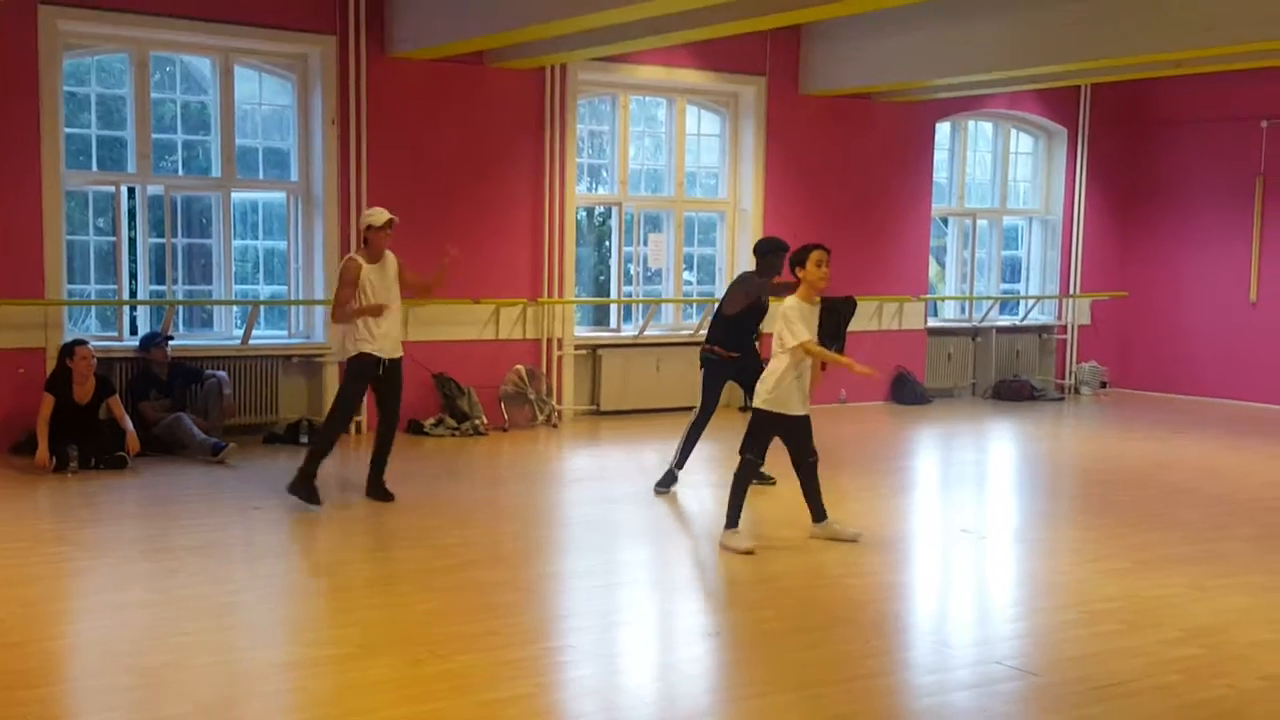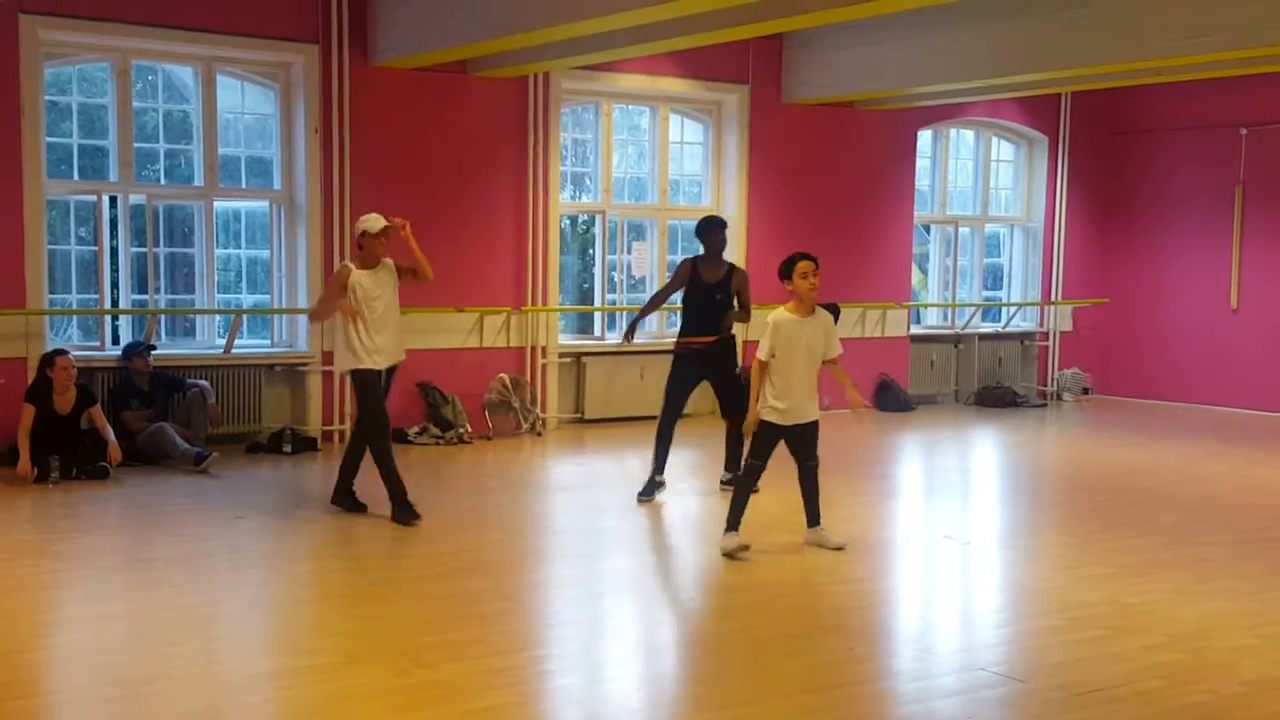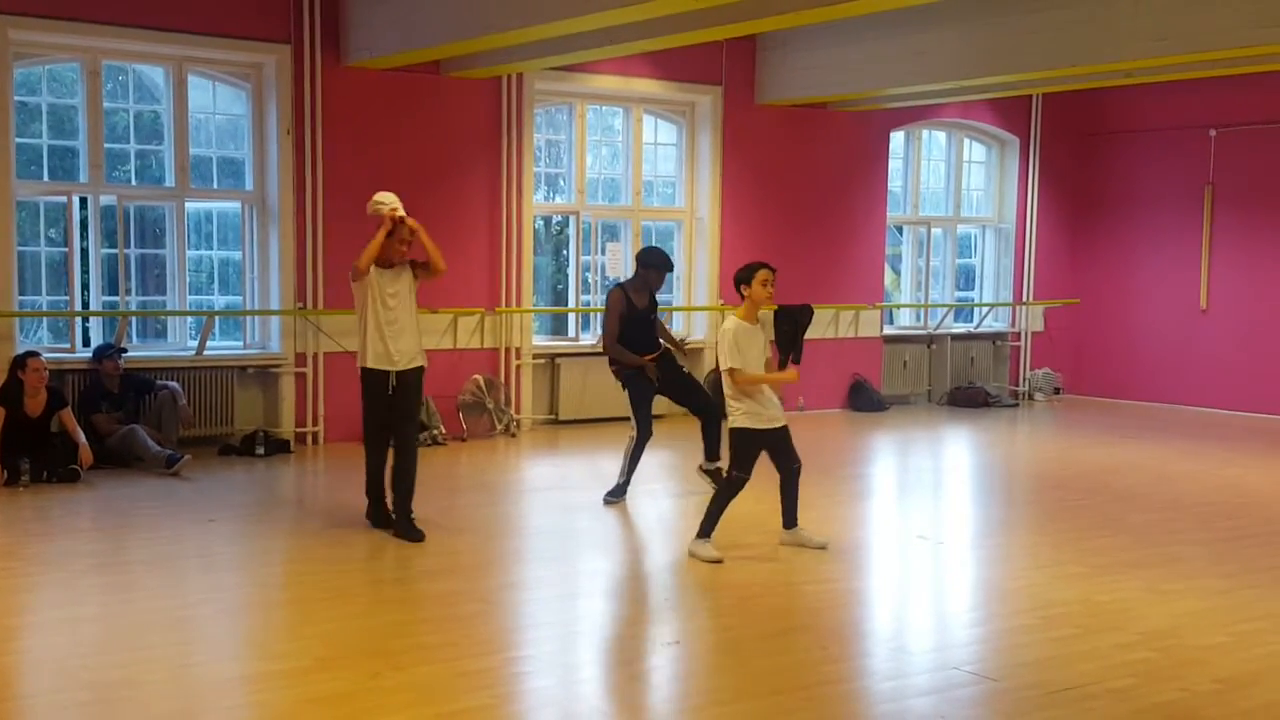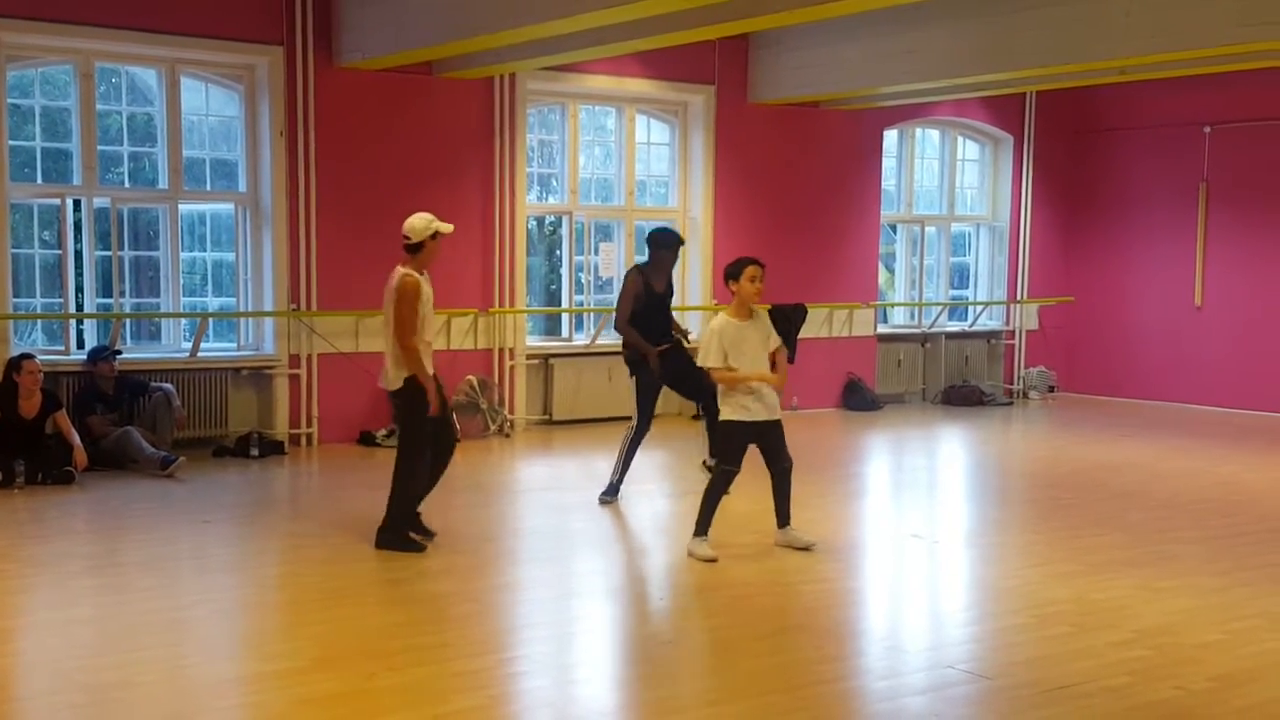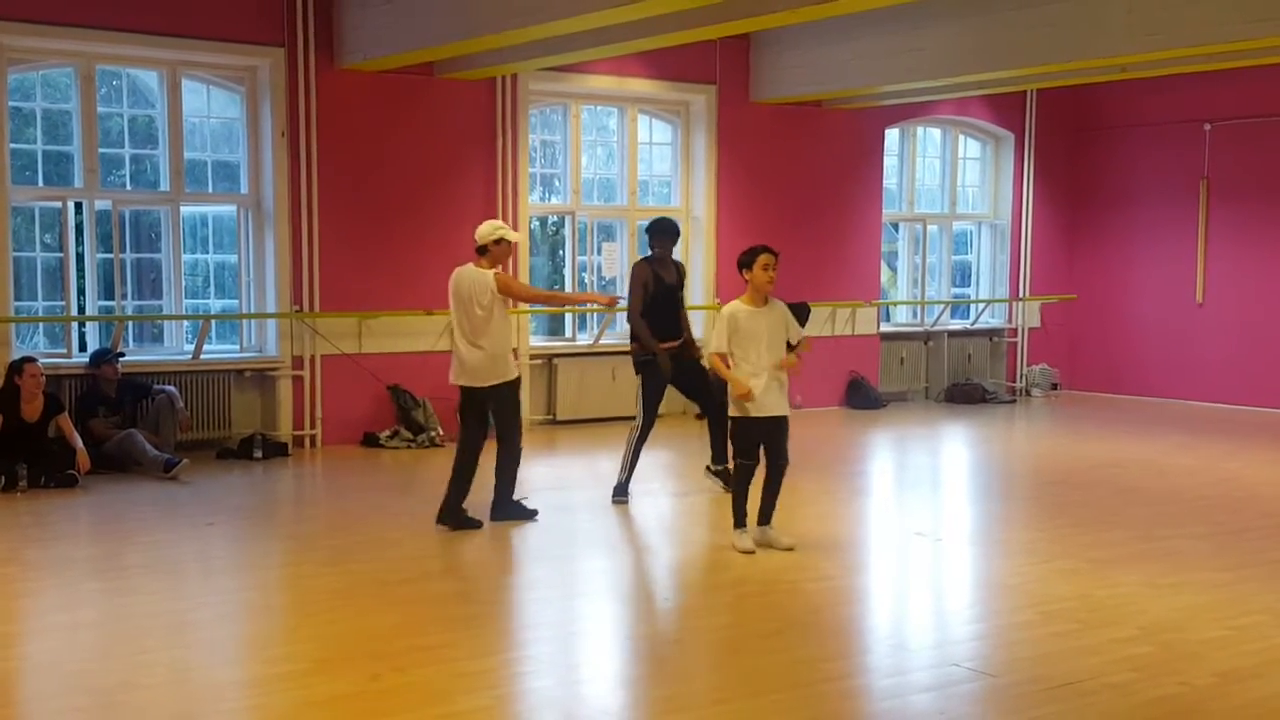
dt=1s
person 1, frame 1
left shoulder: (393, 261)
right shoulder: (353, 266)
left elbow: (421, 290)
right elbow: (337, 315)
left wrist: (445, 268)
right wrist: (363, 311)
left hip: (391, 351)
right hip: (362, 350)
left knee: (389, 418)
right knee: (342, 413)
left ankle: (376, 480)
right ankle: (306, 476)
person 1, frame 2
left shoulder: (391, 268)
right shoulder: (346, 273)
left elbow: (427, 276)
right elbow: (314, 315)
left wrist: (408, 238)
right wrist: (337, 305)
left hip: (388, 359)
right hip: (363, 362)
left knee: (367, 426)
right knee: (380, 428)
left ankle: (343, 490)
right ankle: (400, 501)
person 1, frame 3
left shoulder: (411, 269)
right shoulder: (363, 274)
left elbow: (440, 268)
right elbow: (362, 264)
left wrist: (417, 228)
right wrist: (386, 225)
left hip: (410, 365)
right hip: (375, 366)
left knee: (406, 441)
right knee: (376, 441)
left ankle: (403, 516)
right ankle: (376, 505)
person 1, frame 4
left shoulder: (419, 276)
right shoulder: (408, 282)
right elbow: (406, 341)
right wrist: (429, 387)
left hip: (422, 373)
right hip: (410, 377)
left knee: (444, 442)
right knee: (414, 453)
left ankle: (407, 512)
right ankle: (392, 530)
person 1, frame 5
left shoulder: (458, 276)
right shoulder: (496, 280)
right elbow: (544, 297)
right wrist: (592, 298)
left hip: (467, 372)
right hip: (498, 372)
left knee: (470, 441)
right knee: (509, 439)
left ankle: (453, 508)
right ankle: (504, 504)
person 2, frame 1
left shoulder: (815, 306)
right shoulder: (791, 307)
right elbow: (808, 348)
left wrist: (814, 376)
right wrist: (848, 363)
left hip: (797, 401)
right hip: (773, 399)
left knee: (807, 460)
right knee: (751, 461)
left ankle: (820, 522)
right ankle: (730, 529)
person 2, frame 2
left shoulder: (825, 320)
right shoulder: (776, 320)
left elbow: (832, 362)
right elbow: (759, 364)
left wrist: (850, 390)
right wrist: (753, 407)
left hip: (807, 412)
right hip: (772, 411)
left knee: (809, 468)
right knee: (753, 469)
left ankle: (814, 528)
right ankle: (731, 532)
person 2, frame 3
left shoulder: (759, 326)
right shoulder: (730, 329)
right elbow: (736, 377)
left wrist: (778, 382)
right wrist: (779, 377)
left hip: (771, 414)
right hip: (745, 419)
left knee: (791, 467)
right knee: (736, 479)
left ankle: (790, 530)
right ankle: (701, 539)
person 2, frame 4
left shoulder: (762, 318)
right shoulder: (719, 326)
left elbow: (778, 349)
right elbow: (717, 374)
left wrist: (780, 379)
right wrist: (760, 376)
left hip: (767, 409)
right hip: (735, 412)
left knee: (782, 465)
right knee: (724, 473)
left ankle: (783, 529)
right ankle: (698, 537)
person 2, frame 5
left shoulder: (780, 309)
right shoulder: (731, 312)
left elbow: (800, 341)
right elbow: (715, 357)
left wrist: (794, 357)
right wrist: (734, 381)
left hip: (777, 404)
right hip: (745, 406)
left knee: (778, 464)
right knee: (745, 467)
left ankle: (764, 527)
right ankle: (740, 529)
person 3, frame 1
left shoulder: (761, 285)
right shoulder: (748, 282)
right elbow: (775, 289)
left wrist: (751, 329)
left hip: (745, 356)
right hip: (717, 356)
right knee: (705, 410)
right ankle: (673, 470)
person 3, frame 2
left shoulder: (737, 276)
right shoulder: (688, 267)
left elbow: (746, 314)
right elbow: (663, 295)
left wrist: (733, 315)
right wrist: (636, 320)
left hip: (721, 350)
right hip: (688, 351)
left knee: (737, 413)
right knee: (669, 413)
left ankle: (730, 474)
right ankle: (656, 477)
person 3, frame 3
left shoulder: (649, 292)
right shoulder: (617, 296)
right elbow: (609, 345)
left wrist: (673, 343)
right wrist: (643, 364)
left hip: (662, 361)
right hip: (633, 369)
left knee: (710, 409)
right knee: (642, 429)
left ankle: (710, 465)
right ankle: (622, 484)
person 3, frame 4
left shoulder: (667, 275)
right shoulder: (635, 278)
right elbow: (620, 324)
left wrist: (678, 329)
right wrist: (649, 350)
left hip: (671, 351)
right hip: (642, 357)
left knee: (713, 398)
right knee: (641, 422)
left ankle: (714, 461)
right ankle: (615, 484)
person 3, frame 5
left shoulder: (679, 269)
right shoulder: (642, 269)
right elbow: (635, 317)
left wrist: (691, 343)
right wrist: (658, 351)
left hip: (679, 351)
right hip: (650, 356)
left knee: (715, 404)
right knee: (645, 420)
left ankle: (718, 466)
right ankle: (622, 483)
